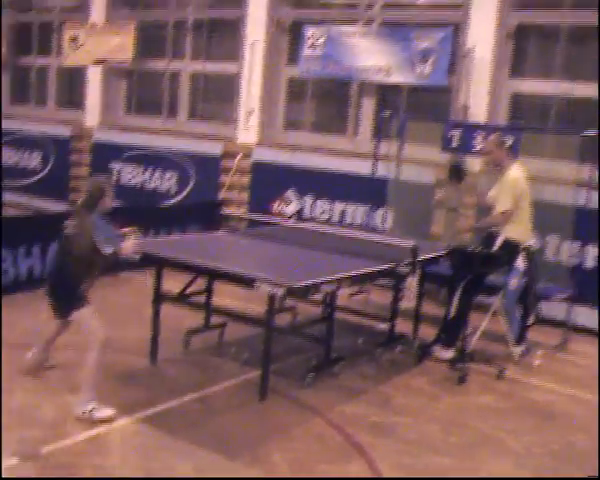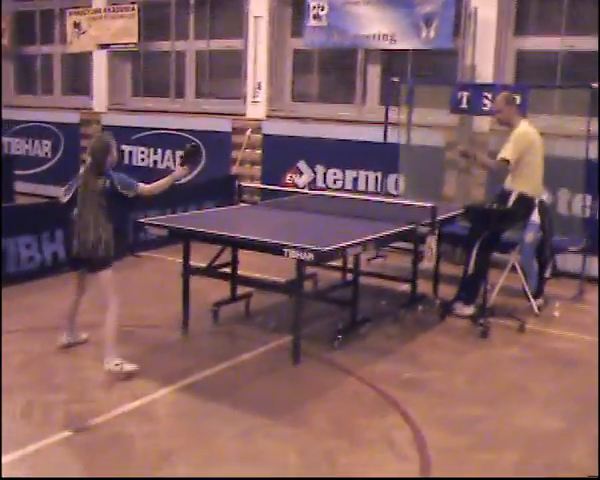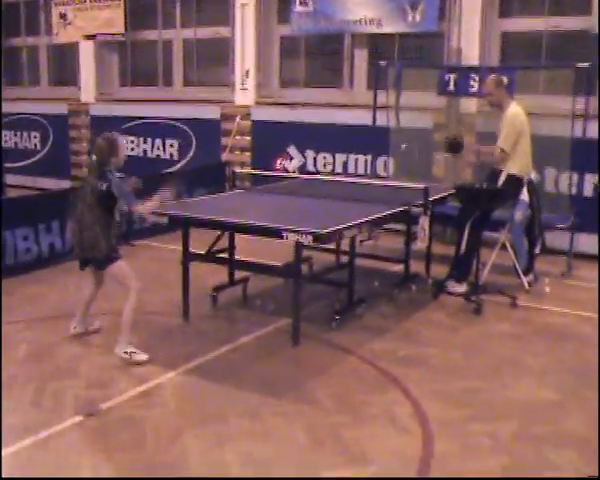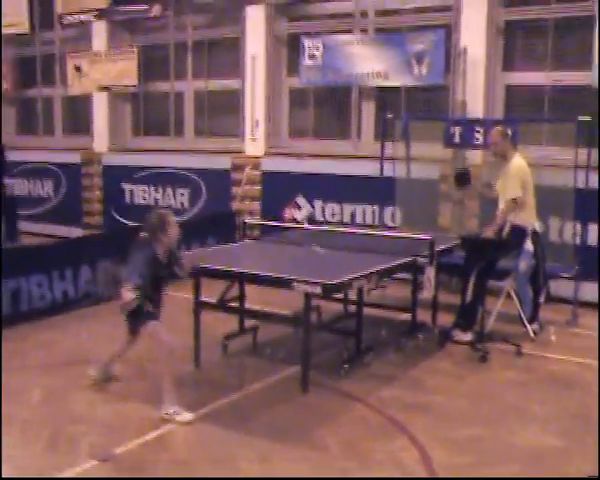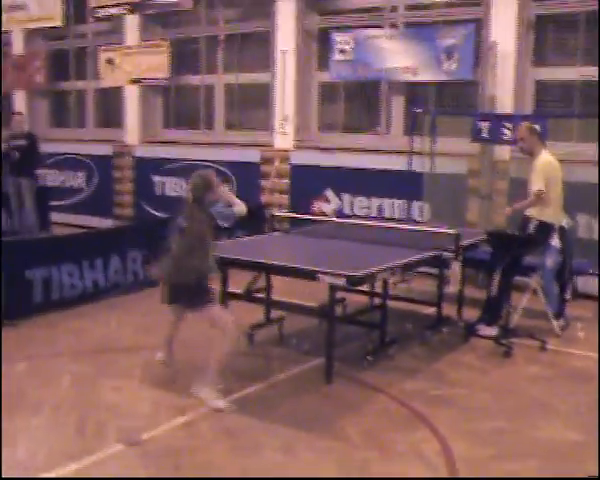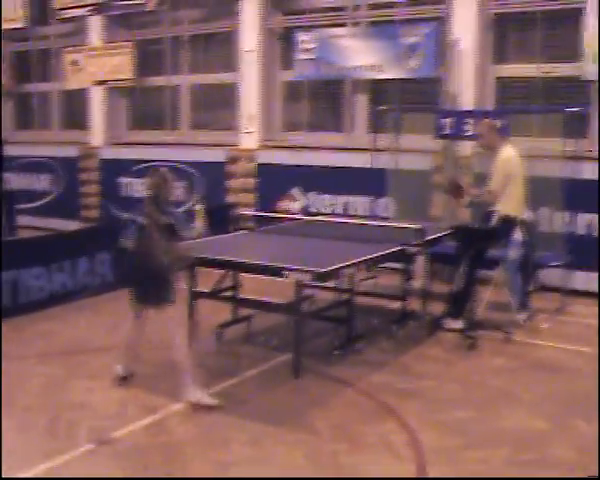
dt=0.3s
person 1, frame 1
left shoulder: (76, 219)
right shoulder: (96, 224)
right elbow: (124, 251)
left wrist: (117, 236)
right wrist: (131, 240)
left hip: (59, 282)
right hip: (70, 287)
left knee: (65, 321)
right knee: (97, 338)
left ankle: (38, 356)
right ankle: (86, 404)
person 1, frame 2
left shoulder: (82, 176)
right shoulder: (114, 179)
left elbow: (64, 198)
right elbow: (148, 190)
right wrist: (174, 176)
left hip: (80, 243)
right hip: (100, 247)
left knee: (80, 289)
right knee: (112, 301)
left ankle: (69, 334)
right ankle: (112, 359)
person 1, frame 3
left shoulder: (91, 176)
right shoulder: (112, 183)
right elbow: (139, 210)
right wrist: (159, 199)
left hip: (85, 240)
right hip: (101, 243)
left knee: (97, 281)
right knee: (133, 287)
left ankle: (80, 323)
right ankle: (124, 346)
person 1, frame 4
left shoulder: (170, 252)
right shoulder: (143, 257)
left elbow: (181, 272)
right elbow: (126, 290)
right wrist: (129, 297)
left hip: (150, 303)
right hip: (139, 306)
left knee: (132, 340)
right knee: (166, 346)
left ankle: (101, 370)
right ankle: (169, 406)
person 1, frame 5
left shoulder: (185, 215)
right shoulder: (210, 213)
left elbow: (174, 246)
right wrist: (226, 195)
left hip: (177, 279)
right hip: (194, 283)
left knee: (179, 316)
right knee: (228, 331)
left ankle: (166, 352)
right ankle: (207, 386)
person 1, frame 6
left shoulder: (140, 215)
right shoulder: (171, 216)
left elbow: (128, 243)
right elbow: (194, 233)
left hip: (139, 276)
right hip: (158, 277)
left knee: (137, 321)
right knee: (178, 331)
left ankle: (125, 367)
right ankle: (191, 389)
person 2, frame 1
left shoulder: (513, 177)
right shoulder: (511, 175)
left elbow: (500, 218)
right elbow: (489, 201)
left wrist: (471, 226)
left hip: (504, 241)
right hip: (512, 242)
left knee: (463, 279)
left ankle: (446, 344)
person 2, frame 2
left shoulder: (521, 133)
right shoulder: (527, 131)
left elbow: (499, 165)
left wrist: (473, 154)
left hip: (518, 197)
right hip: (526, 197)
left knee: (479, 236)
left ankle: (466, 301)
person 2, frame 3
left shoulder: (512, 115)
right shoulder: (510, 113)
left elbow: (502, 155)
right elbow: (500, 150)
left hip: (508, 178)
right hip: (512, 177)
left knee: (469, 215)
left ankle: (458, 279)
person 2, frame 4
left shoulder: (516, 166)
right shoulder: (510, 165)
left elbow: (512, 204)
right elbow: (498, 193)
left wrist: (493, 228)
left hip: (513, 228)
right hip: (517, 228)
left knee: (474, 263)
right knee: (482, 265)
left ankle: (464, 328)
person 2, frame 5
left shoulder: (541, 162)
right shoulder: (547, 159)
left elbow: (537, 198)
left wrist: (513, 208)
right wrist: (518, 208)
left hip: (538, 224)
right hip: (548, 224)
right knee: (510, 261)
left ankle: (489, 322)
person 2, frame 6
left shoulder: (503, 158)
right shoulder: (510, 154)
left elbow: (493, 197)
left wrist: (470, 196)
right wrist: (474, 192)
left hip: (502, 218)
right hip: (511, 217)
left knee: (466, 253)
right knee: (475, 253)
left ankle: (455, 315)
